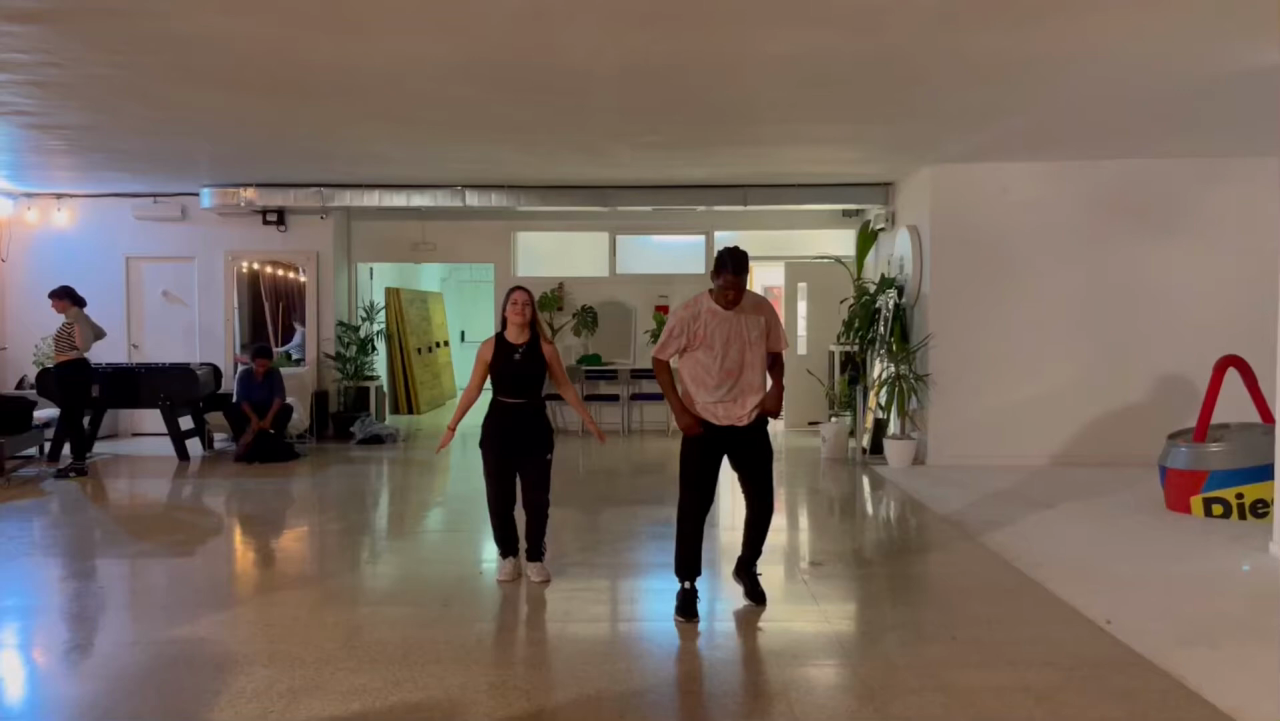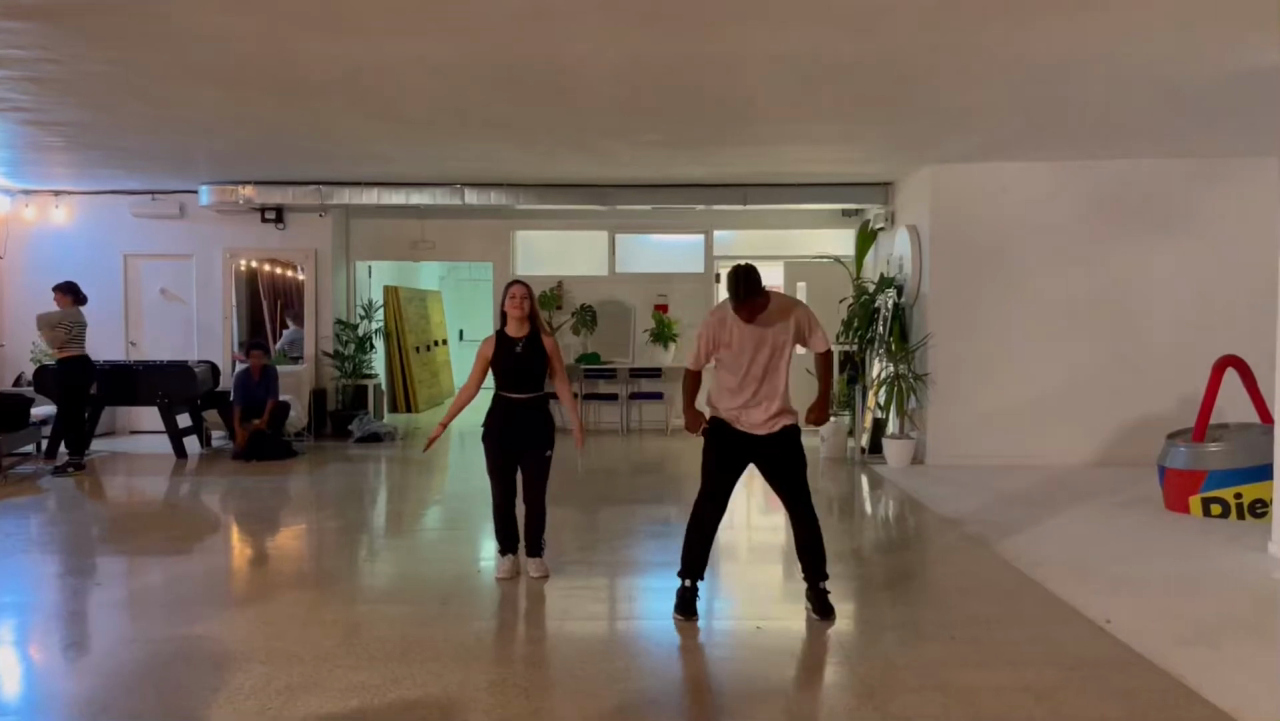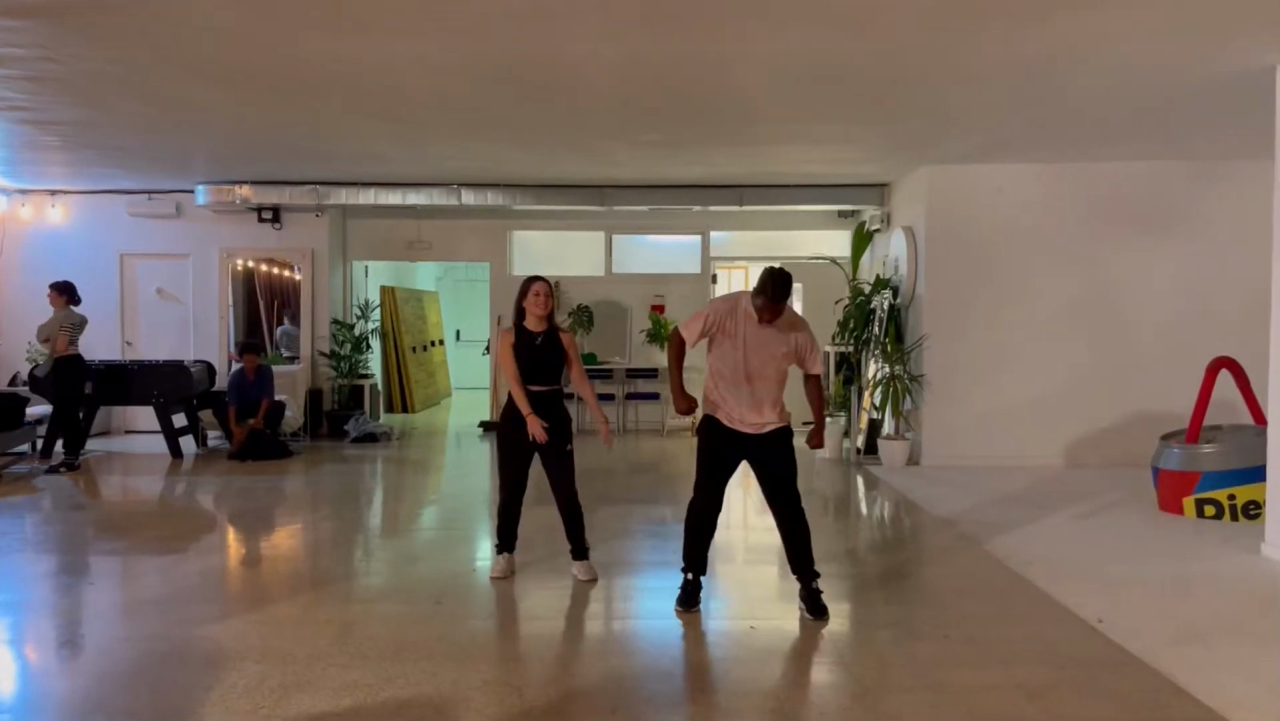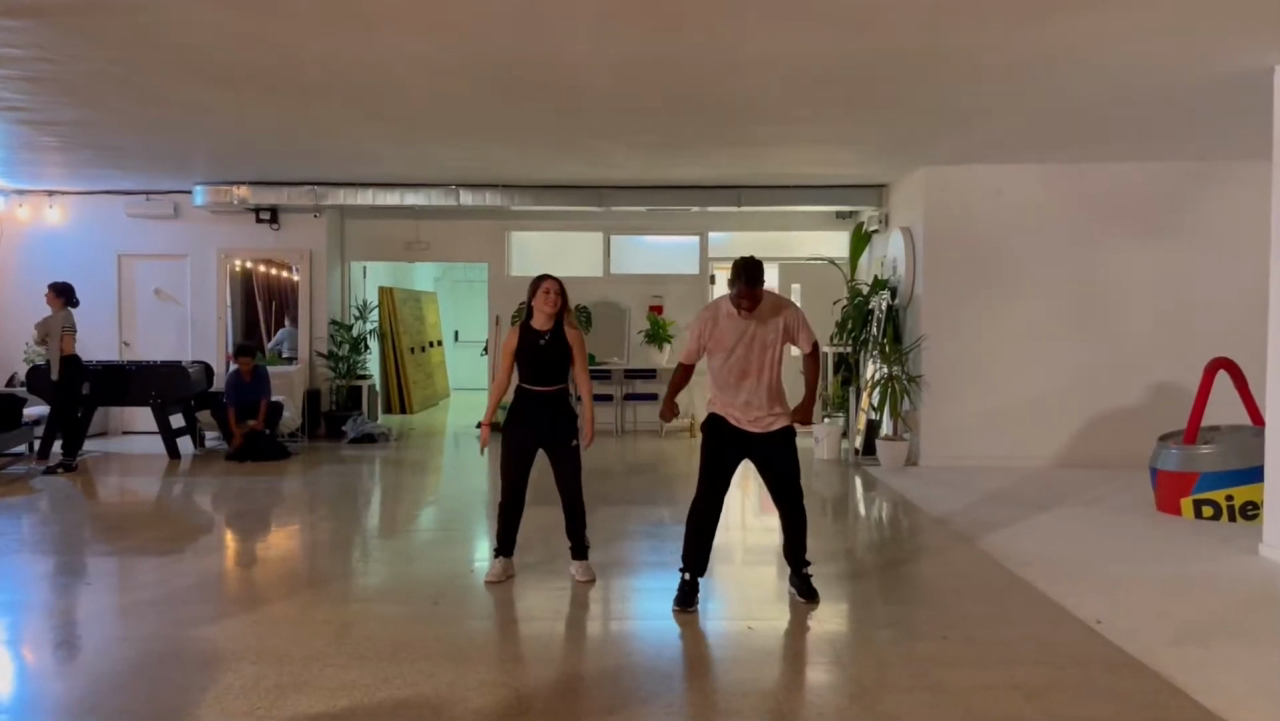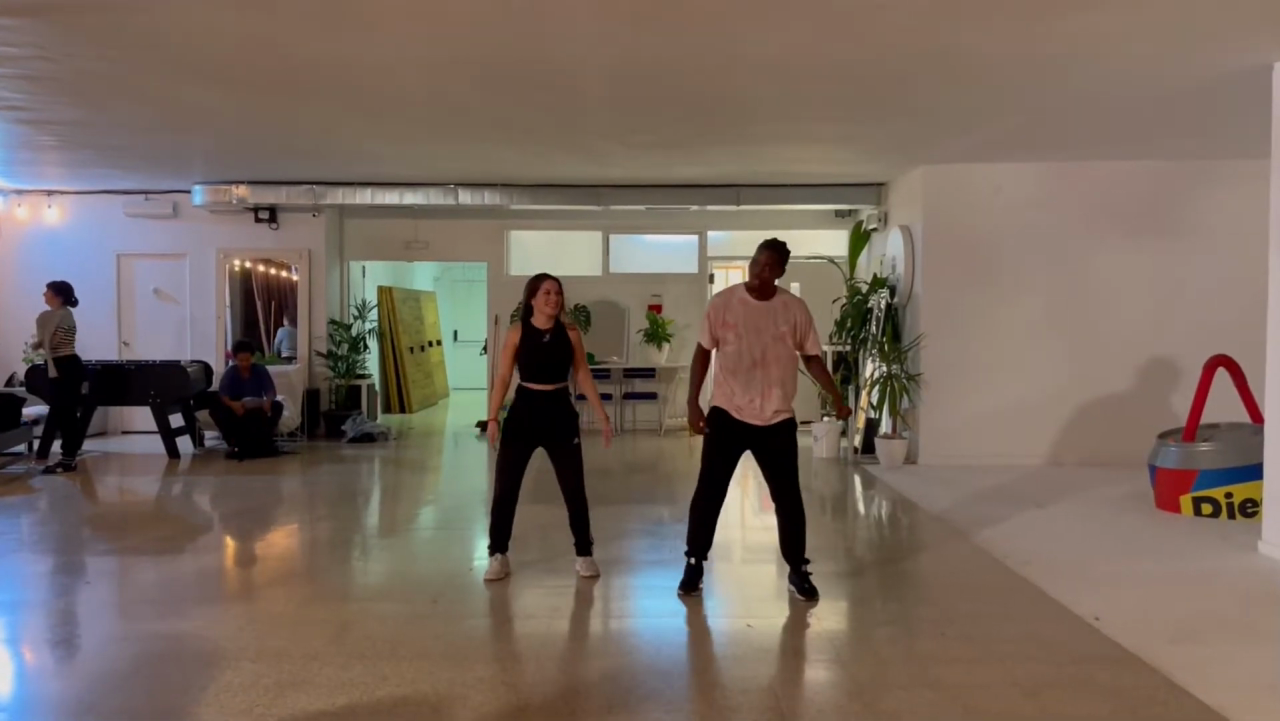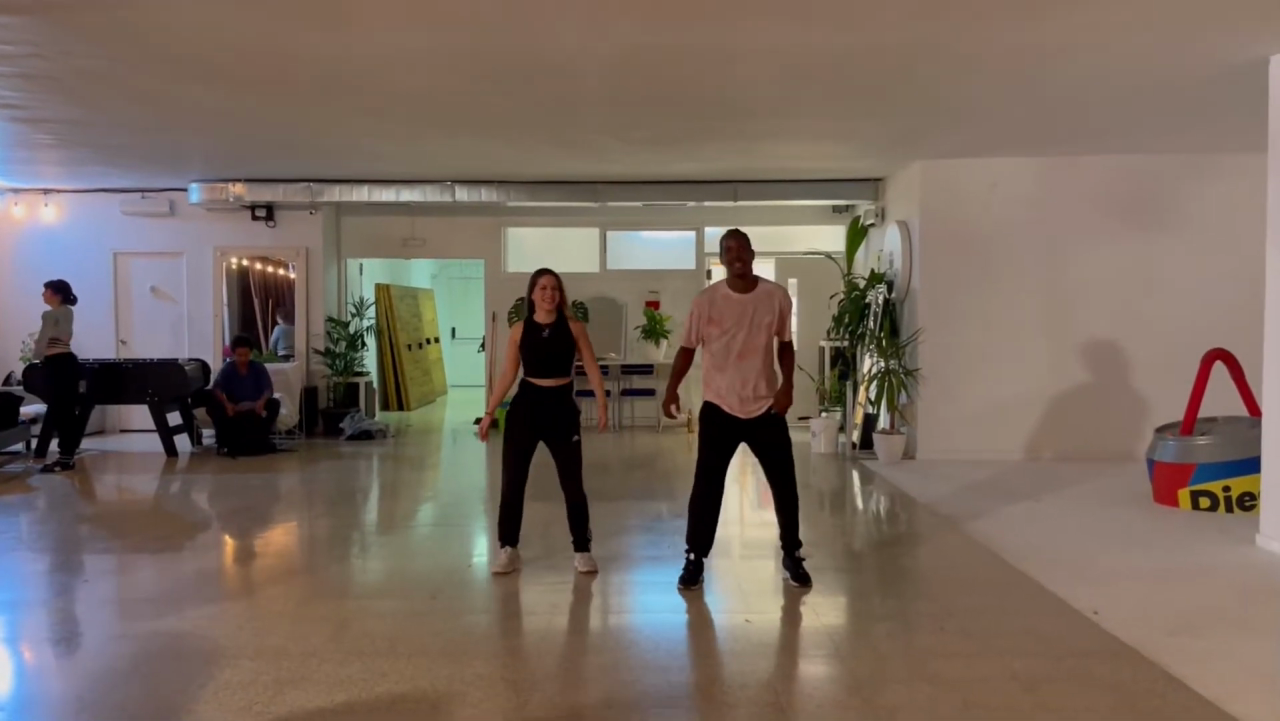
dt=0.4s
person 1, frame 1
left shoulder: (762, 310)
right shoulder: (690, 313)
left elbow: (775, 354)
right elbow: (659, 360)
left wrist: (777, 389)
right wrist: (679, 409)
left hip: (751, 420)
right hip: (703, 422)
left knee: (762, 499)
right knee: (694, 504)
left ankle: (747, 568)
right ankle: (686, 586)
person 1, frame 2
left shoulder: (793, 312)
right shoulder: (716, 320)
left elbow: (823, 351)
right elbow: (695, 367)
left wrist: (822, 398)
right wrist: (689, 407)
left hip: (778, 426)
right hip: (726, 425)
left knee: (800, 506)
right knee: (708, 505)
left ankle: (817, 586)
right ankle: (688, 584)
person 1, frame 3
left shoulder: (797, 328)
right shoulder: (724, 310)
left elbow: (812, 375)
right elbow: (678, 339)
left wrist: (819, 425)
right wrist: (678, 391)
left hip: (771, 428)
right hip: (720, 423)
left knee: (788, 506)
right knee: (704, 503)
left ankle: (808, 585)
right ankle: (691, 578)
person 1, frame 4
left shoulder: (785, 311)
right shoulder: (709, 316)
left elbow: (811, 351)
right elbow: (687, 363)
left wrist: (808, 400)
right wrist: (669, 398)
left hip: (774, 424)
right hip: (724, 422)
left knee: (791, 501)
right knee: (707, 501)
left ankle: (799, 572)
right ankle: (689, 579)
person 1, frame 5
left shoulder: (795, 309)
right shoulder: (722, 302)
left elbow: (812, 358)
right elbow: (703, 352)
left wrist: (835, 396)
right wrist: (693, 403)
left hip: (777, 419)
right hip: (727, 414)
left knee: (788, 497)
right knee: (709, 491)
left ankle: (798, 570)
right ankle: (694, 563)
person 1, frame 6
left shoulder: (777, 296)
right shoulder: (706, 300)
left elbow: (785, 344)
right elbow: (688, 348)
left wrist: (787, 387)
right wrist: (671, 390)
left hip: (765, 408)
right hip: (719, 408)
left knee: (784, 484)
right knee: (707, 486)
left ankle: (791, 556)
right ankle: (695, 560)
person 2, frame 1
left shoulder: (544, 347)
right shoulder: (490, 347)
left elbow: (564, 387)
right elbow: (473, 389)
left wrist: (588, 421)
right wrist: (451, 426)
left hip: (535, 428)
right hip: (499, 428)
left knee: (537, 500)
right knee: (499, 499)
left ankle: (535, 558)
right ankle: (508, 556)
person 2, frame 2
left shoulder: (546, 341)
right shoulder: (491, 343)
left elbow: (561, 383)
right elbow: (471, 386)
left wrist: (576, 421)
right wrist: (444, 424)
left hip: (537, 423)
right hip: (501, 423)
left knee: (535, 496)
right knee: (503, 495)
left ankle: (535, 554)
right ankle: (507, 553)
person 2, frame 3
left shoulder: (562, 338)
right shoulder: (510, 336)
left elbow: (580, 380)
right elbow: (513, 381)
left wrist: (601, 419)
right wrist: (530, 417)
left hip: (555, 418)
right hip: (518, 419)
left knee: (566, 492)
right knee: (511, 490)
left ankle: (580, 557)
right ankle: (504, 553)
person 2, frame 4
left shoulder: (570, 333)
right shoulder: (516, 335)
left elbow: (583, 379)
right elbow: (501, 381)
left wrist: (588, 418)
right wrist: (486, 423)
left hip: (560, 415)
right hip: (523, 415)
left knee: (571, 489)
right knee: (512, 490)
left ankle: (579, 558)
right ankle: (503, 557)
person 2, frame 5
left shoulder: (570, 334)
right shoulder: (517, 332)
left elbow: (584, 378)
right elbow: (503, 379)
left wrist: (603, 417)
right wrist: (492, 418)
left hip: (560, 414)
right hip: (523, 412)
left knee: (574, 488)
right knee: (505, 487)
left ankle: (583, 554)
right ankle: (498, 555)
person 2, frame 6
left shoulder: (573, 327)
right shoulder: (520, 330)
left elbow: (591, 368)
right elbow: (508, 374)
left wrist: (602, 404)
right wrist: (489, 413)
left hip: (562, 408)
right hip: (526, 407)
left knee: (572, 482)
right knee: (513, 481)
left ankle: (582, 550)
right ankle: (508, 547)
person 3, frame 1
left shoulder: (73, 321)
right shoulder: (72, 320)
left elbow: (82, 345)
left wrist: (78, 323)
left hip: (72, 372)
right hip: (70, 372)
left knee: (71, 418)
right knee: (71, 417)
left ankle: (79, 465)
right ankle: (78, 461)
person 3, frame 2
left shoulder: (67, 316)
right shoulder: (75, 315)
left elbow: (55, 342)
left wrist: (45, 329)
right wrist: (49, 330)
left hip: (72, 367)
right hip: (77, 366)
left knee: (68, 413)
right knee: (74, 413)
left ankle: (76, 459)
right ankle: (76, 458)
person 3, frame 3
left shoulder: (65, 316)
right shoulder: (63, 314)
left elbow: (60, 347)
left wrist: (46, 342)
right wrist: (50, 340)
left hip: (69, 368)
right hip: (65, 367)
left knee: (66, 413)
right knee: (65, 413)
left ankle: (71, 460)
right ankle: (71, 457)
person 3, frame 4
left shoulder: (65, 317)
right shoulder: (55, 317)
left elbow: (67, 347)
left wrist: (48, 341)
right wrist: (42, 339)
left hip: (68, 369)
right hip: (60, 369)
left knee: (66, 414)
right knee: (62, 413)
left ankle: (69, 461)
right ankle: (68, 458)
person 3, frame 5
left shoulder: (62, 315)
right shoulder: (55, 315)
left elbow: (53, 342)
left wrist: (41, 343)
right wrist: (40, 343)
left hip: (66, 368)
right hip: (60, 368)
left knee: (65, 413)
right knee: (62, 413)
left ankle: (68, 460)
right ankle: (68, 458)
person 3, frame 6
left shoulder: (64, 311)
right shoulder: (56, 314)
left elbow: (62, 335)
right wrist: (41, 341)
left hip: (62, 364)
right hip: (56, 365)
left knee: (63, 411)
right knee: (60, 411)
left ankle: (66, 459)
right ankle: (66, 456)
